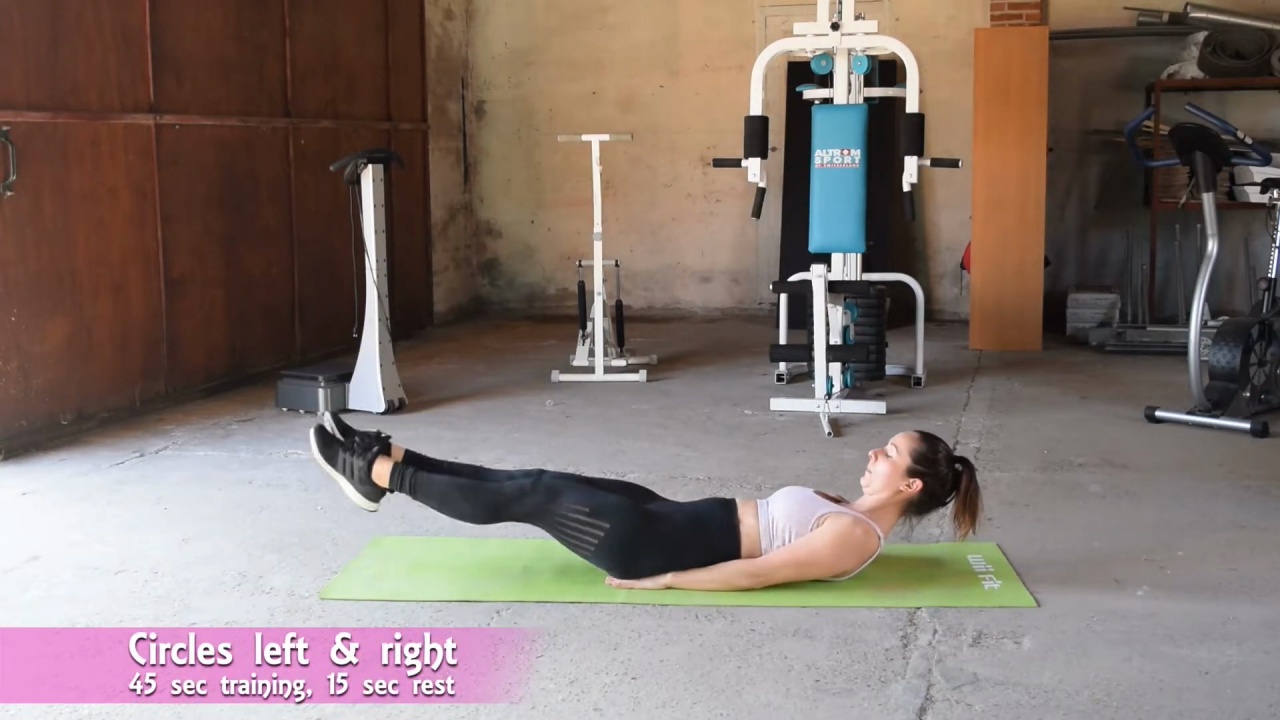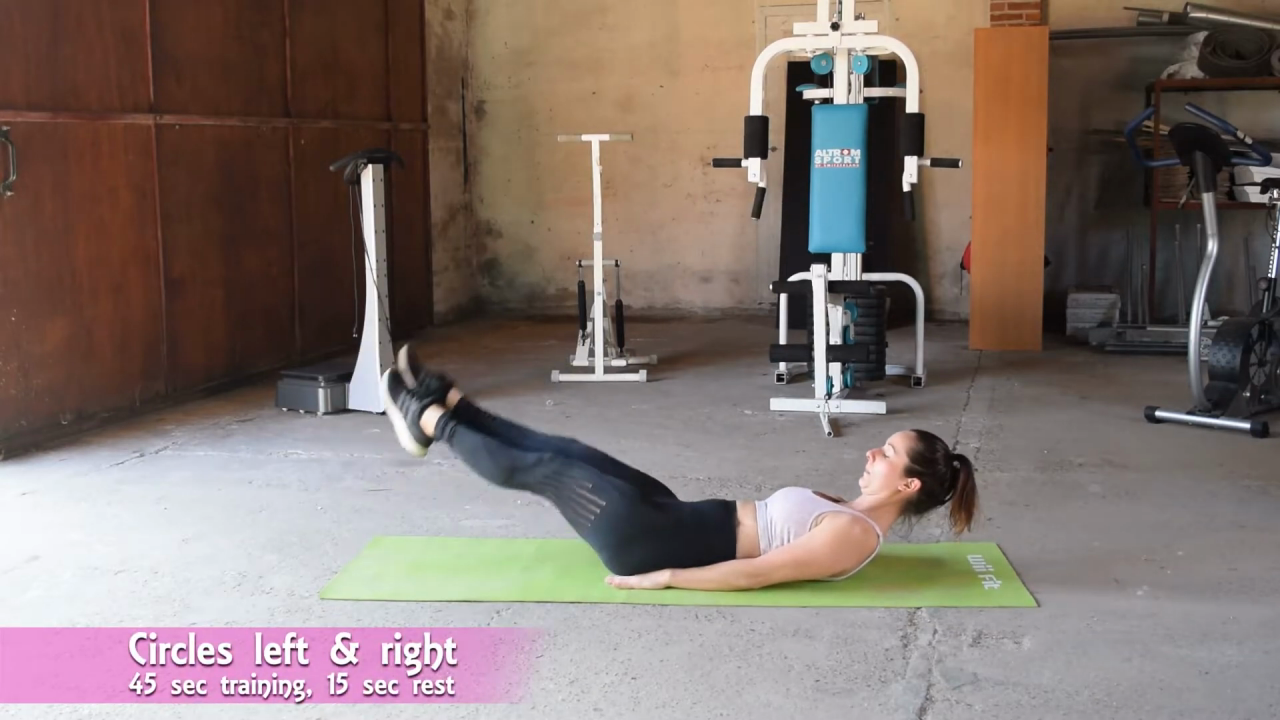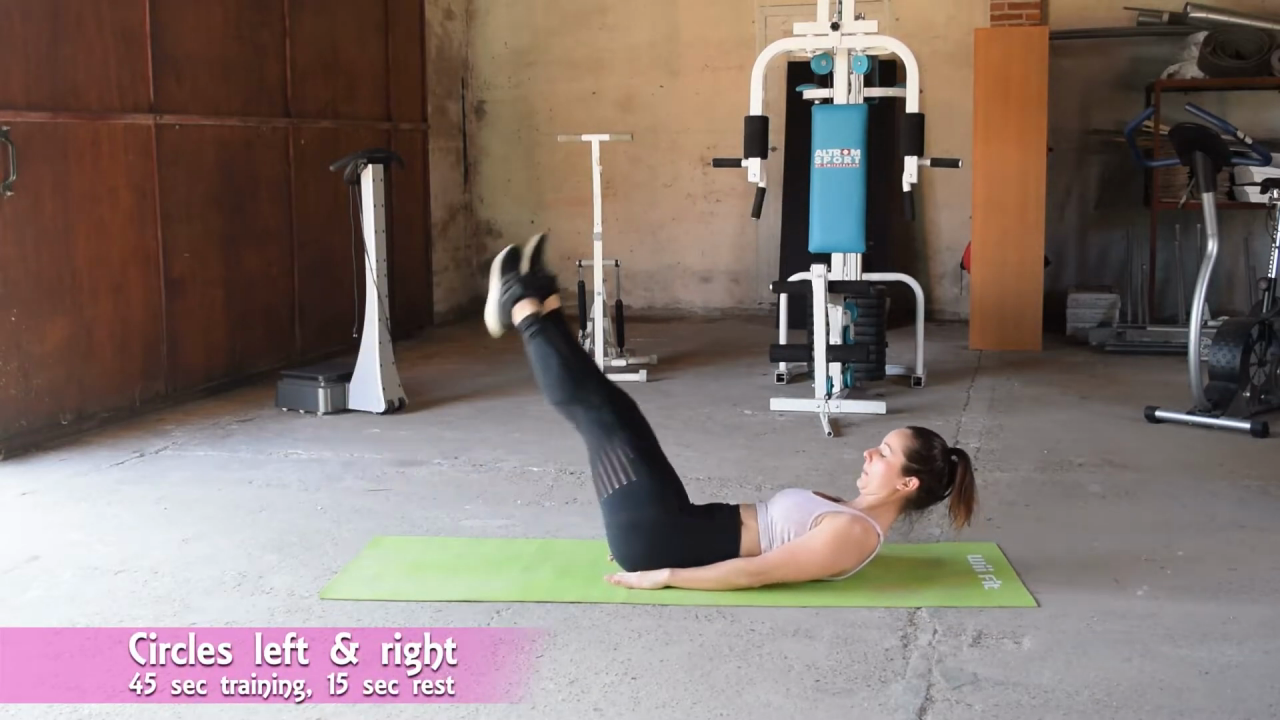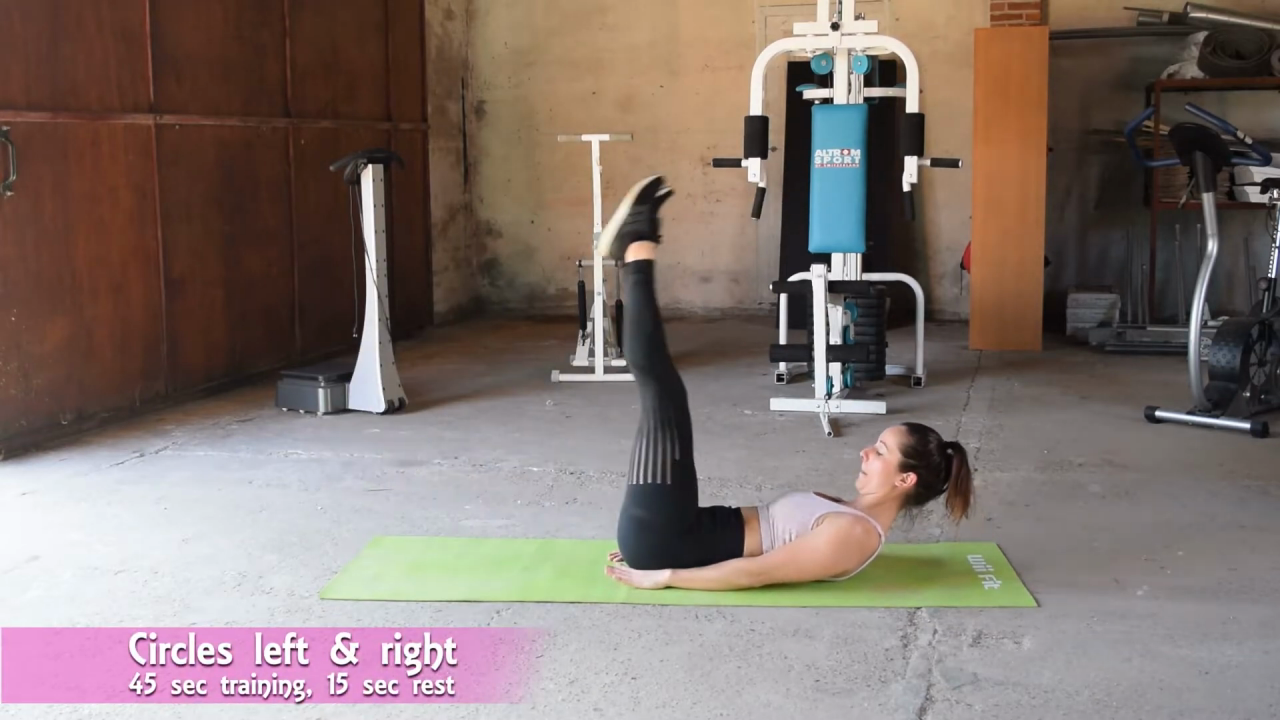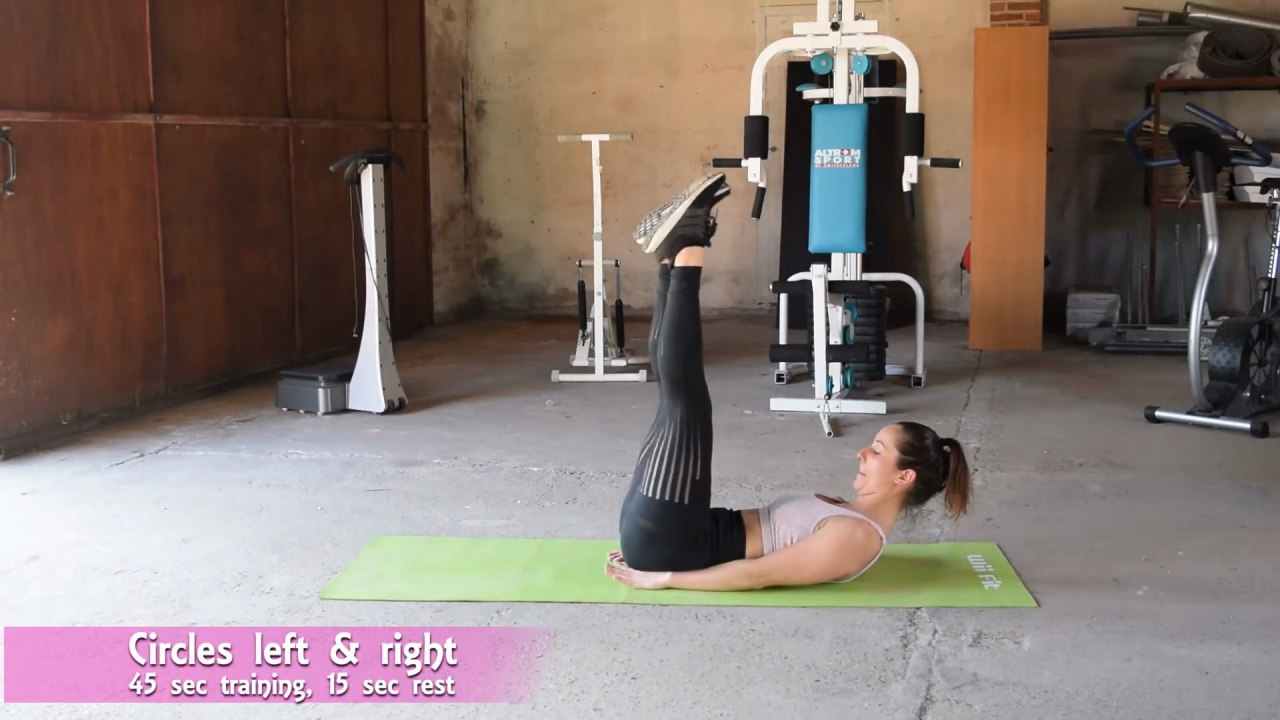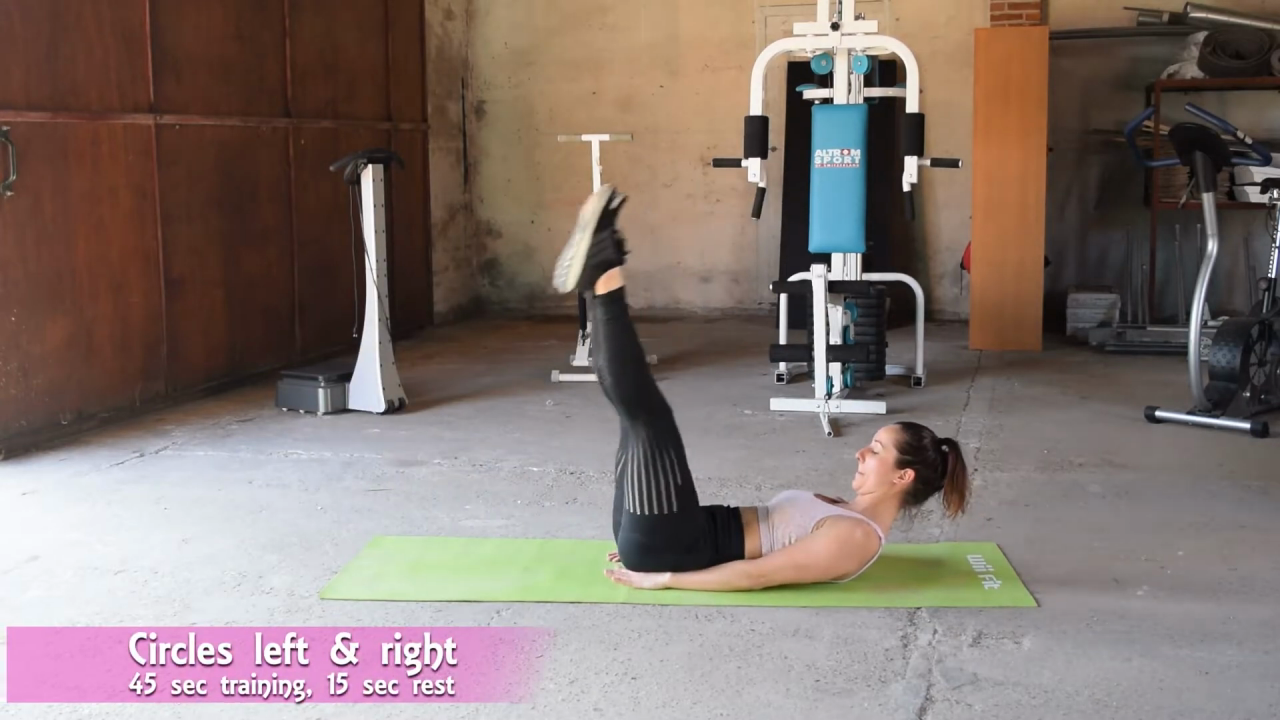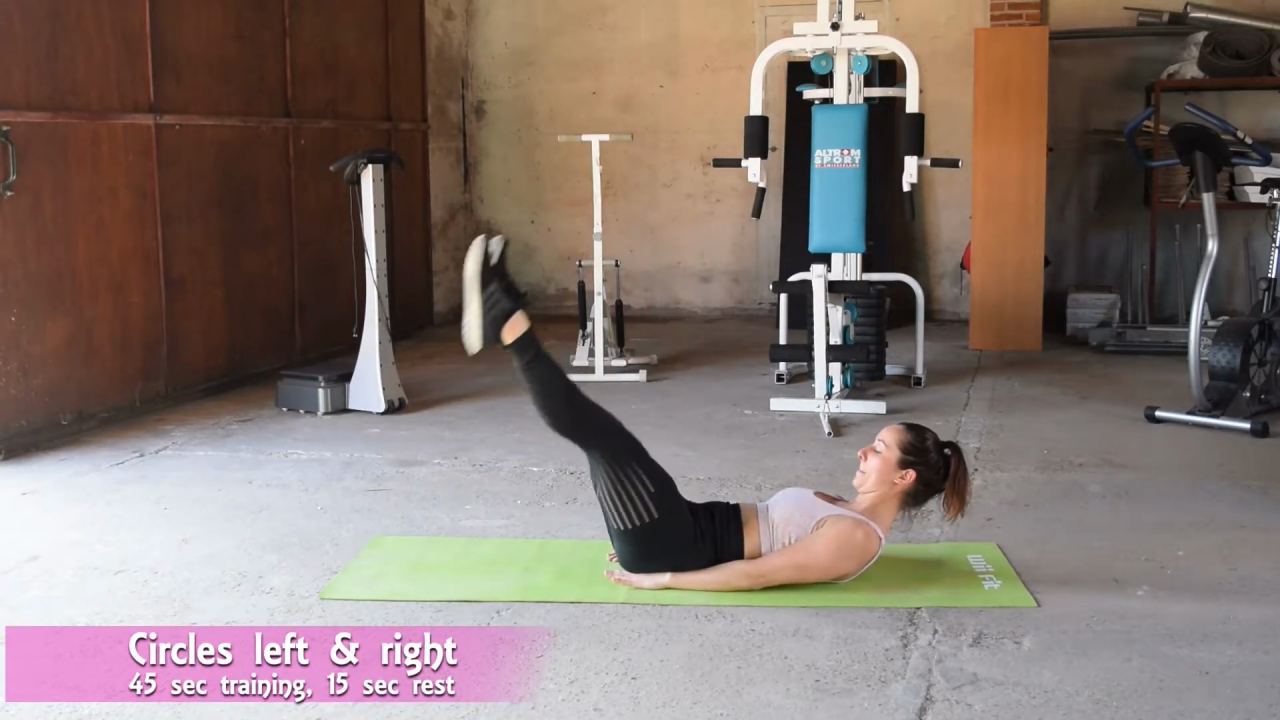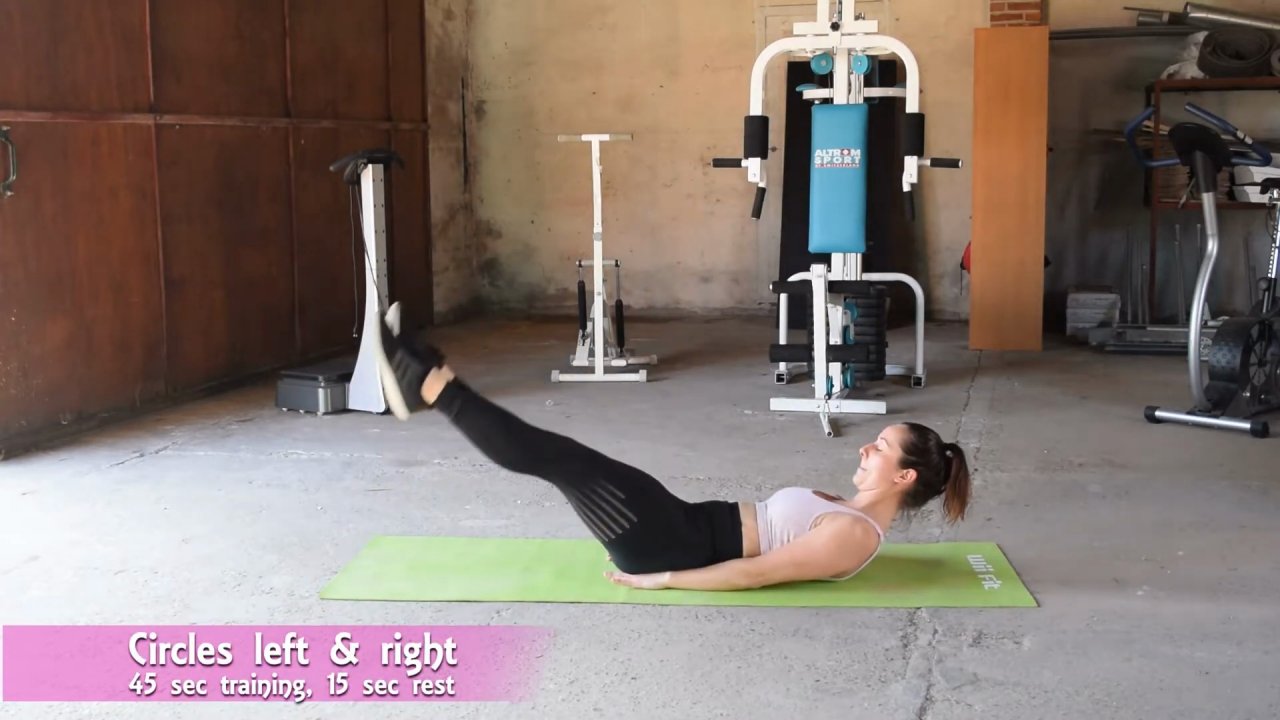
dt=0.2s
person 1, frame 1
left shoulder: (855, 535)
right shoulder: (846, 510)
left elbow: (757, 572)
left wrist: (661, 578)
left hip: (670, 544)
right hip: (677, 521)
left knee: (532, 495)
right knee: (540, 485)
left ankle: (379, 471)
right ankle: (382, 460)
person 1, frame 2
left shoulder: (854, 535)
right shoulder: (851, 513)
left elbow: (758, 572)
left wrist: (663, 577)
left hip: (663, 544)
right hip: (689, 521)
left knee: (548, 469)
right knee: (566, 455)
left ankle: (432, 418)
right ankle: (444, 404)
person 1, frame 3
left shoulder: (852, 535)
right shoulder: (854, 512)
left elbow: (756, 573)
left wrist: (661, 576)
left hip: (665, 540)
right hip: (689, 531)
left knee: (592, 409)
right knee: (610, 405)
left ankle: (522, 307)
person 1, frame 4
left shoulder: (856, 534)
right shoulder: (853, 511)
left elbow: (756, 574)
left wrist: (659, 576)
left hip: (669, 543)
right hip: (679, 535)
left knee: (659, 386)
left ankle: (638, 248)
person 1, frame 5
left shoulder: (857, 537)
right shoulder: (852, 513)
left elbow: (758, 575)
left wrist: (659, 578)
left hip: (664, 549)
left knee: (685, 396)
left ankle: (687, 251)
person 1, frame 6
left shoulder: (855, 538)
right shoulder: (849, 513)
left elbow: (754, 575)
left wrist: (657, 578)
left hip: (663, 549)
right hip: (689, 533)
left knee: (647, 416)
right knee: (637, 405)
left ankle: (603, 274)
person 1, frame 7
left shoulder: (856, 538)
right shoulder: (855, 511)
left elbow: (757, 573)
left wrist: (662, 578)
left hip: (679, 548)
right hip: (696, 529)
left knee: (598, 434)
right knee: (594, 430)
left ankle: (509, 323)
right ankle: (508, 317)
person 1, frame 8
left shoulder: (856, 535)
right shoulder: (849, 510)
left elbow: (758, 571)
left wrist: (663, 577)
left hip: (676, 544)
right hip: (688, 525)
left knee: (558, 458)
right knee: (564, 456)
left ankle: (430, 383)
right ankle: (431, 377)
